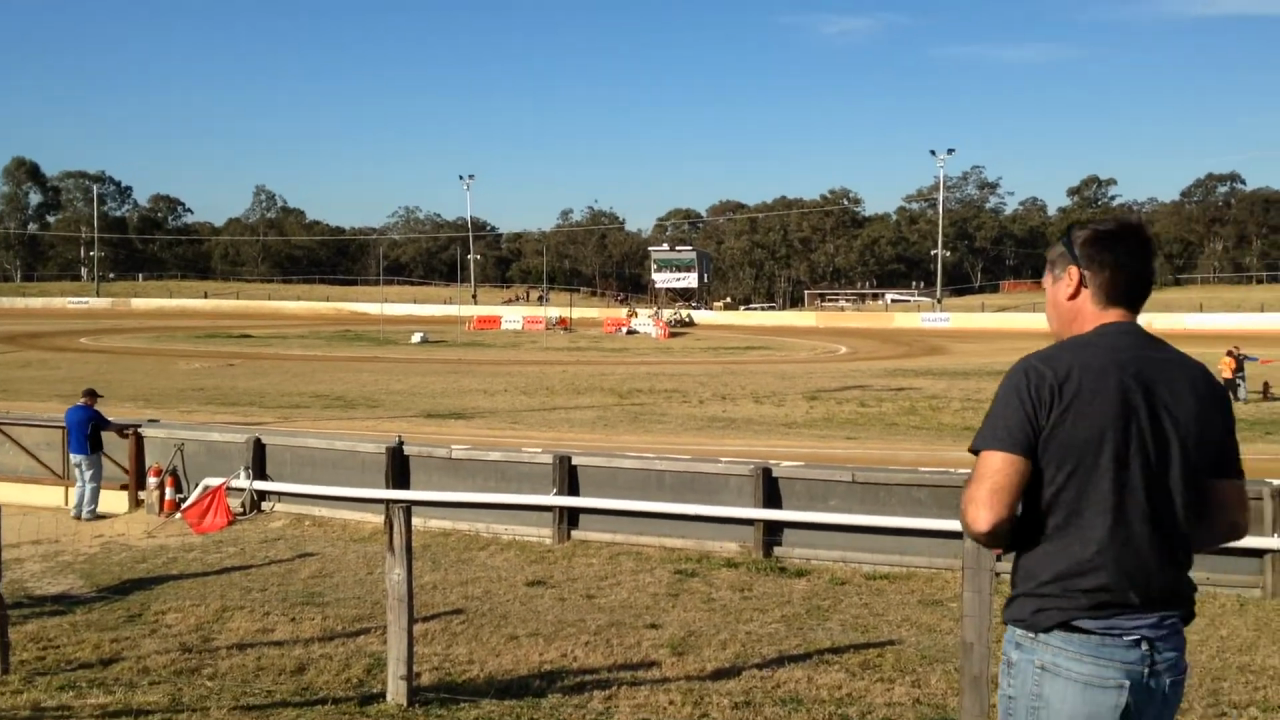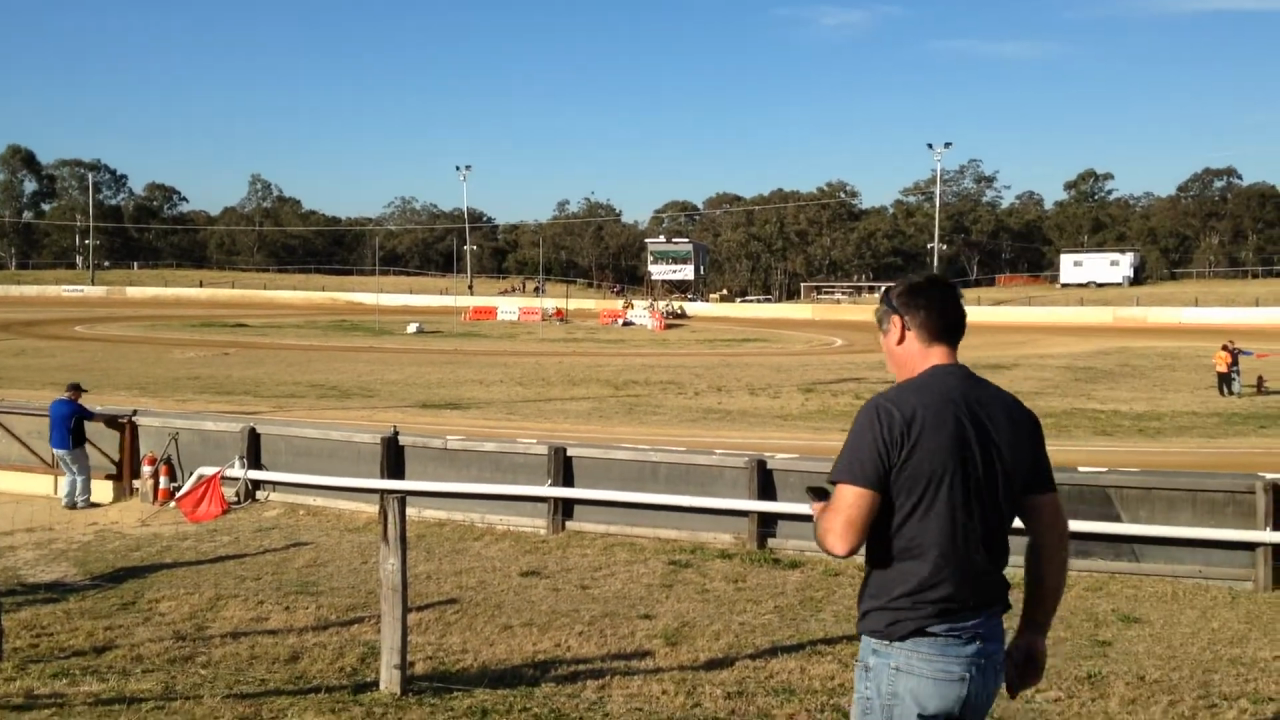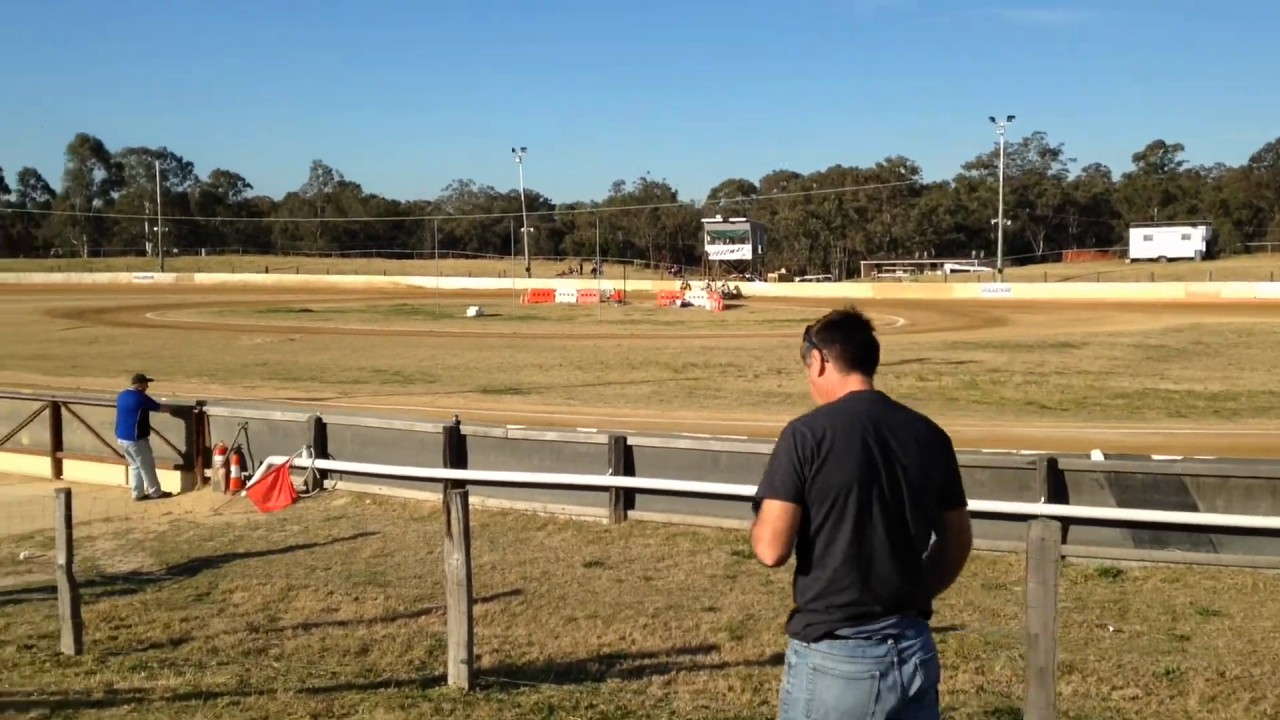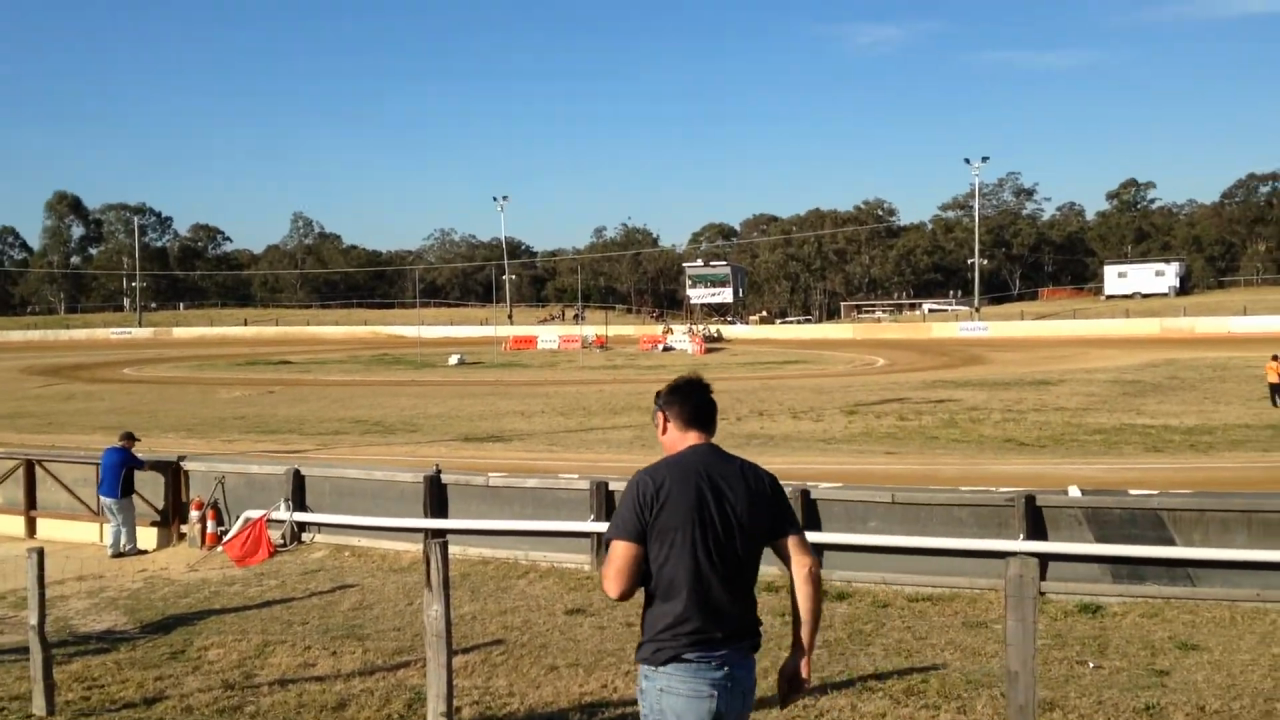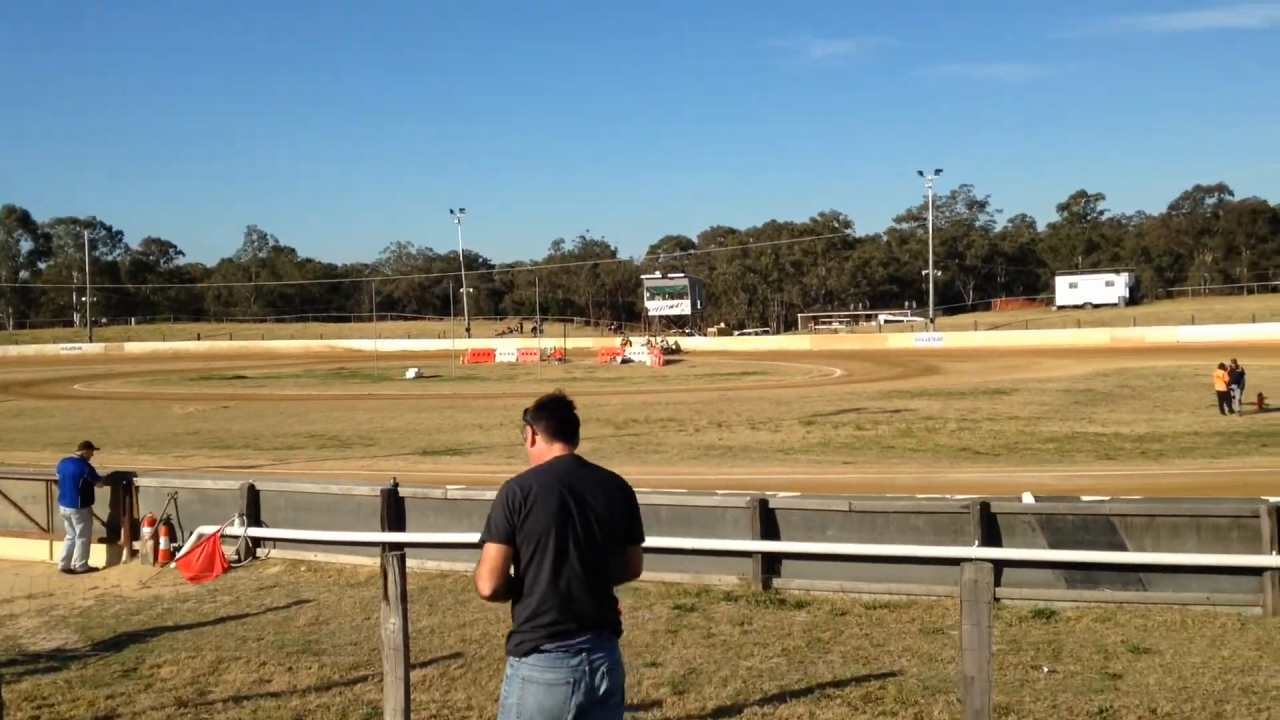
dt=0.5s
person 1, frame 1
left shoulder: (1041, 374)
right shoulder: (1199, 384)
left elbow: (985, 514)
right elbow: (1230, 520)
left hip: (1059, 650)
right hip: (1160, 651)
person 1, frame 2
left shoulder: (890, 411)
right shoulder: (1014, 414)
left elbow: (842, 538)
right elbow: (1051, 535)
left wrist: (823, 516)
right wrist: (1033, 632)
left hip: (905, 650)
right hip: (981, 647)
person 1, frame 3
left shoulder: (806, 434)
right shoulder: (929, 436)
left elbow: (772, 548)
right elbow: (956, 542)
left wrist: (759, 527)
left hip: (830, 650)
right hip: (910, 646)
person 1, frame 4
left shoulder: (649, 483)
right shoulder: (760, 482)
left elbow: (617, 585)
right elbow: (805, 569)
right wrist: (800, 655)
left hip: (675, 672)
right hip: (738, 668)
person 1, frame 5
left shoulder: (519, 491)
right shoulder: (616, 489)
left elbow: (489, 585)
right elbow: (631, 568)
left wrist: (519, 586)
left hip: (540, 661)
right hip: (602, 656)
